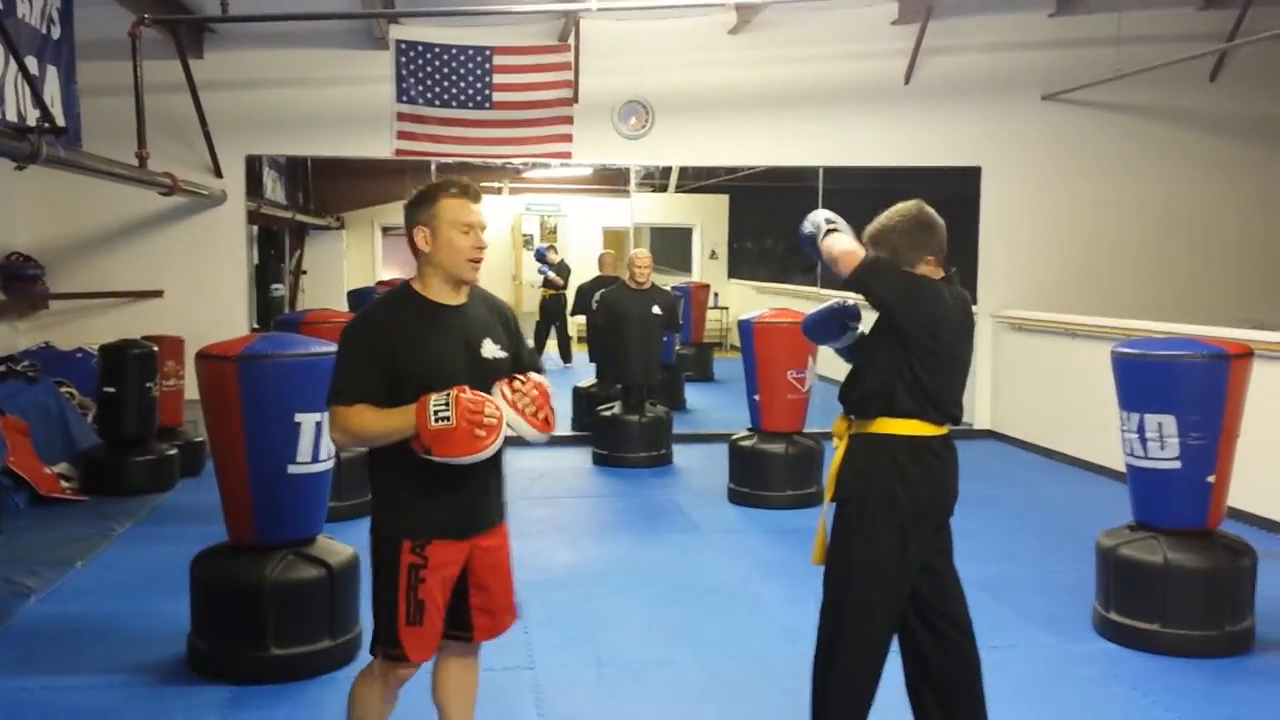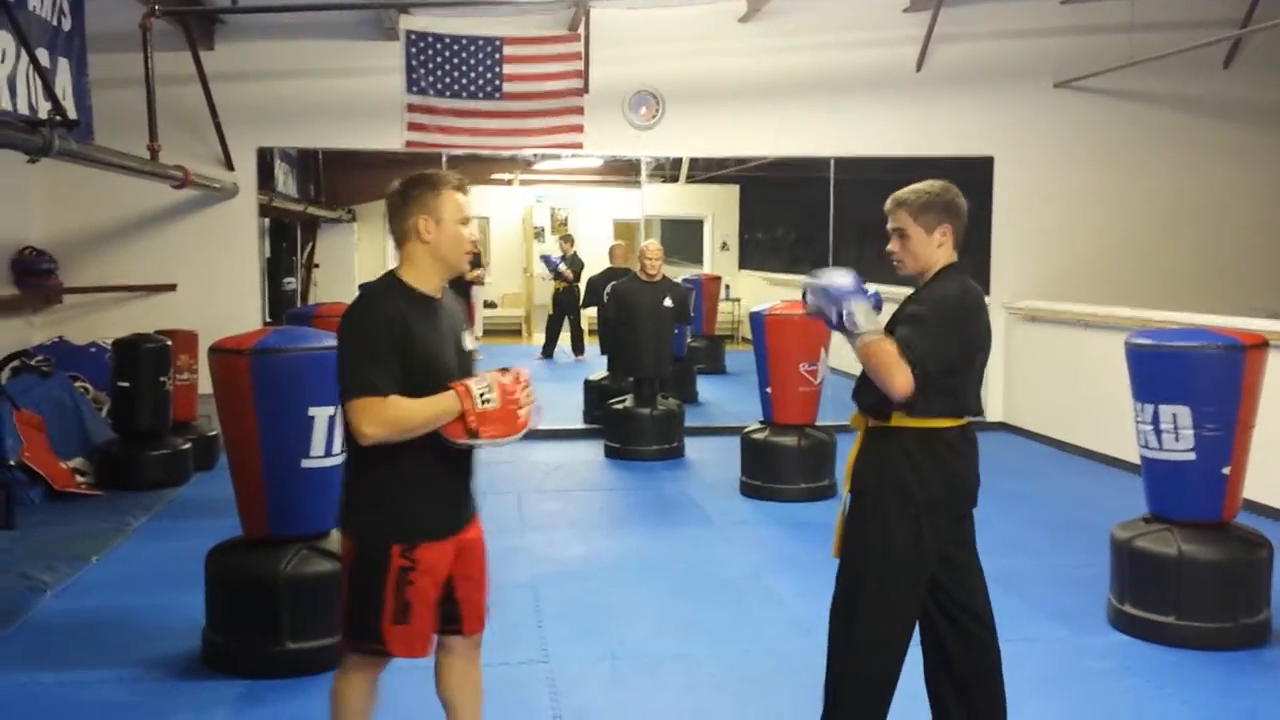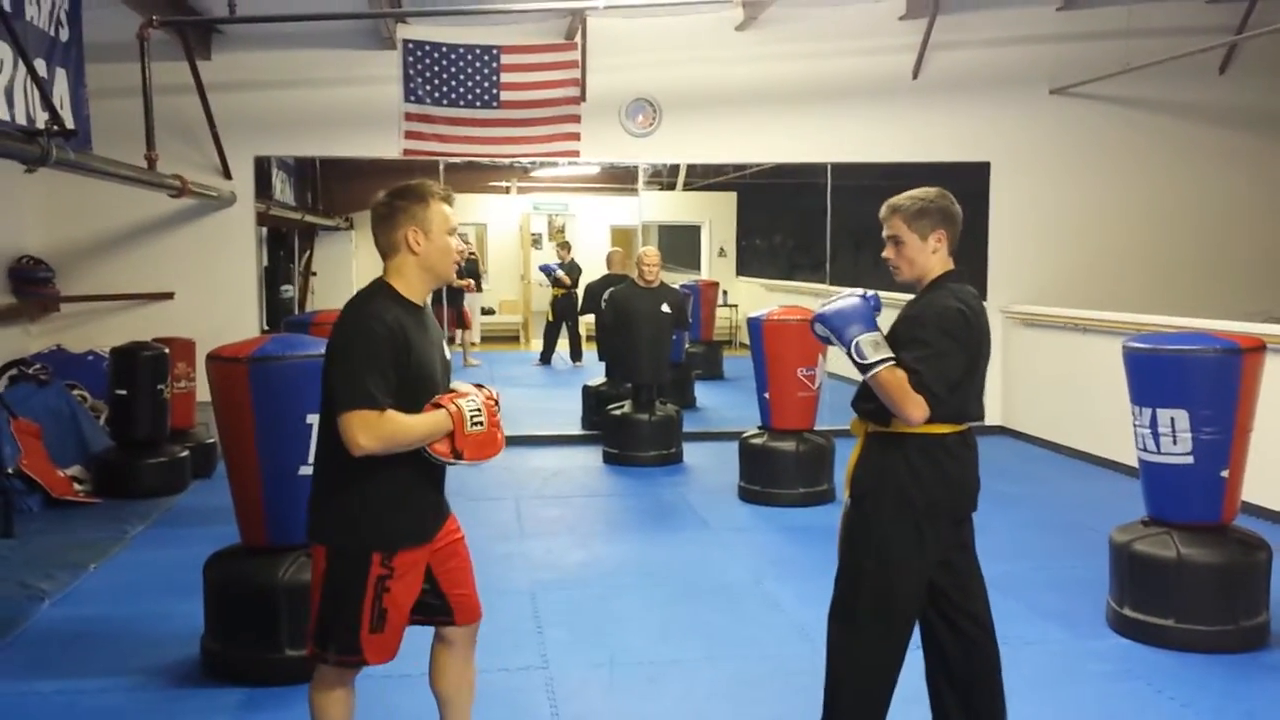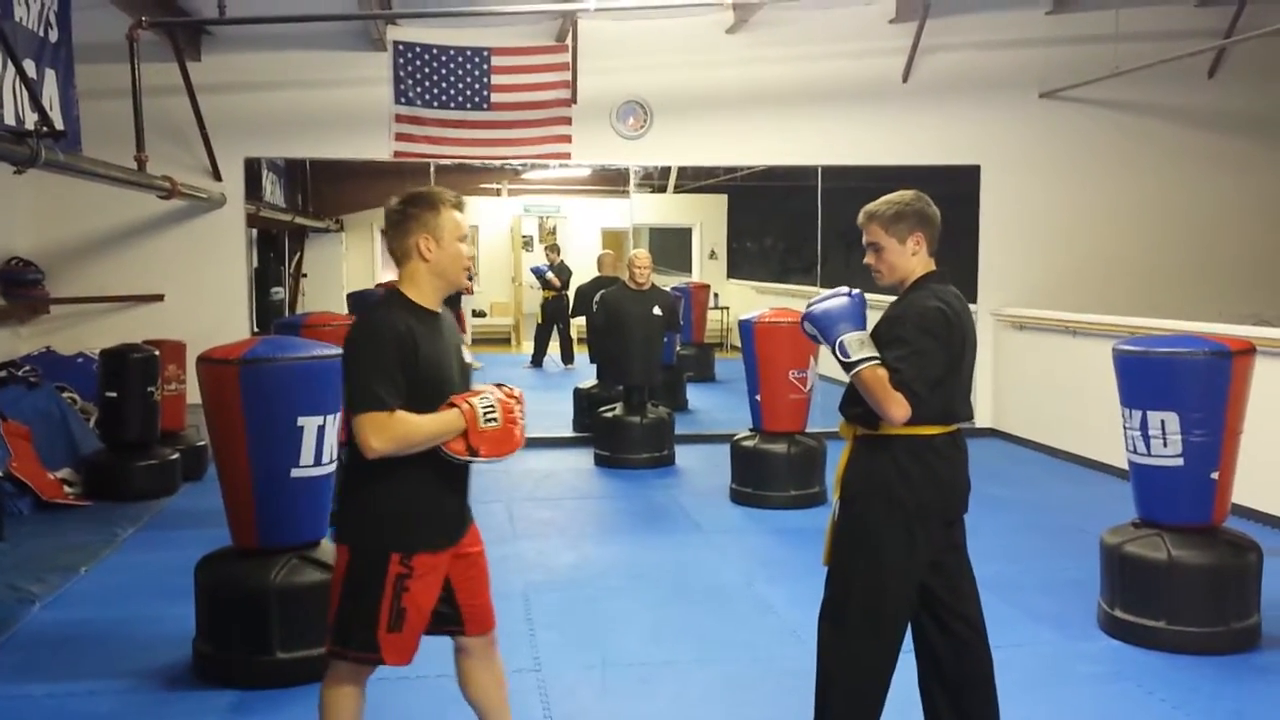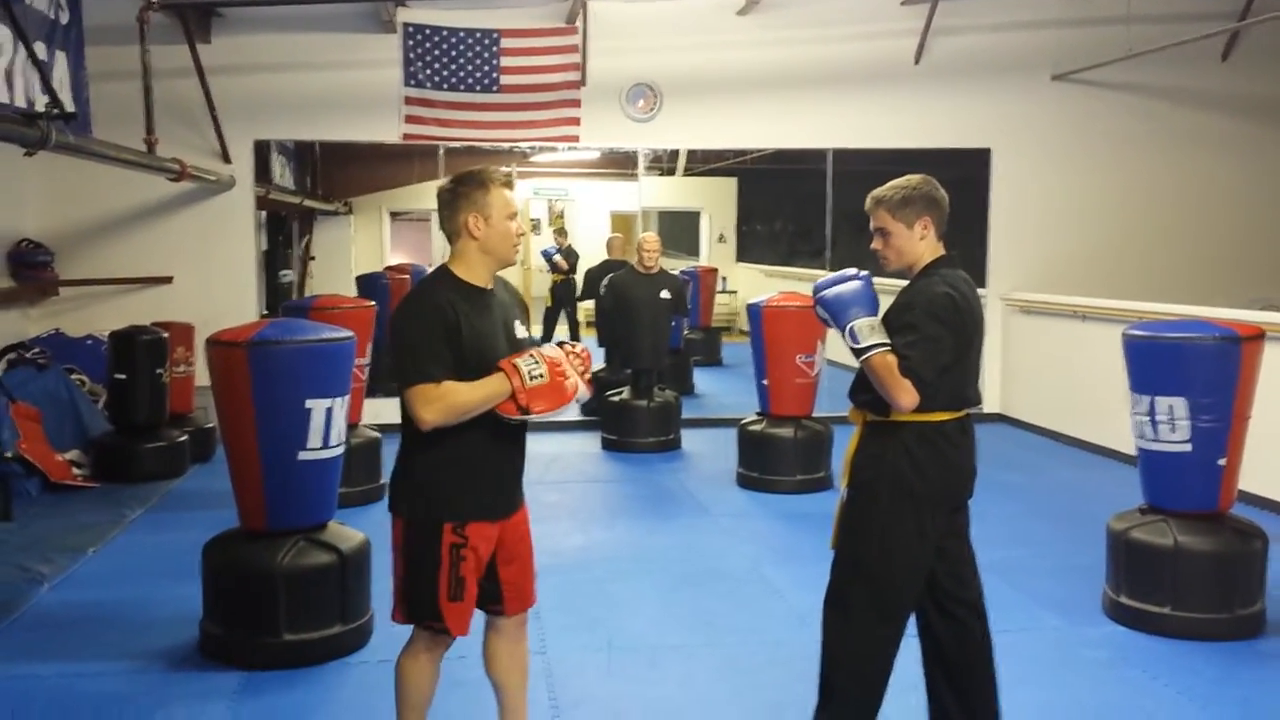
dt=0.3s
person 1, frame 1
left shoulder: (495, 314)
right shoulder: (379, 324)
left elbow: (524, 382)
right elbow: (345, 425)
left wrist: (529, 398)
right wrist: (423, 415)
left hip: (482, 517)
right hip: (413, 524)
left knee: (463, 641)
right knee: (399, 656)
person 1, frame 2
left shoulder: (450, 306)
right shoulder: (376, 313)
right elbow: (371, 422)
left wrist: (506, 394)
right wrist: (464, 401)
left hip: (454, 511)
right hip: (394, 522)
left knee: (463, 636)
right knee: (369, 651)
person 1, frame 3
left shoulder: (420, 313)
right shoulder: (369, 322)
right elbow: (365, 434)
left wrist: (470, 407)
right wrist: (454, 419)
left hip: (428, 516)
right hip: (365, 529)
left knee: (460, 627)
right knee: (341, 661)
person 1, frame 4
left shoulder: (442, 319)
right shoulder: (381, 329)
right elbow: (378, 436)
left wrist: (491, 406)
right wrist: (468, 417)
left hip: (450, 522)
right hip: (387, 532)
left knee: (478, 637)
right knee: (355, 661)
person 1, frame 5
left shoulder: (507, 297)
right shoulder: (428, 305)
right elbow: (430, 408)
left wrist: (560, 373)
right wrist: (515, 378)
left hip: (503, 497)
right hip: (441, 505)
left knee: (510, 616)
right knee: (433, 632)
person 2, frame 1
left shoulder: (932, 304)
right shoulder: (940, 304)
left elbow: (850, 262)
right elbow: (888, 362)
left wrist: (826, 227)
right wrist: (847, 335)
left hip: (893, 472)
right hip: (916, 467)
left knee: (855, 614)
right knee: (932, 606)
person 2, frame 2
left shoulder: (946, 302)
right shoulder: (955, 296)
left elbow: (898, 381)
right elbow: (908, 365)
left wrist: (854, 316)
right wrist: (856, 316)
left hip: (911, 466)
right hip: (938, 462)
left knee: (869, 609)
right knee: (954, 601)
person 2, frame 3
left shoulder: (940, 312)
right shoulder: (956, 302)
left elbow: (912, 405)
left wrist: (863, 340)
right wrist: (860, 331)
left hip: (909, 475)
right hip: (940, 470)
left knee: (867, 616)
right knee: (955, 610)
person 2, frame 4
left shoulder: (922, 312)
right shoulder: (942, 302)
left elbow: (895, 405)
left wrist: (848, 339)
right wrist: (847, 332)
left hip: (898, 476)
right hip: (930, 471)
left knee: (858, 619)
right knee: (947, 612)
person 2, frame 5
left shoulder: (934, 296)
right shoulder: (951, 287)
left elbow: (903, 392)
left wrist: (860, 324)
right wrist: (859, 313)
left hip: (907, 463)
right hip: (936, 458)
left knee: (861, 603)
right knee: (949, 597)
